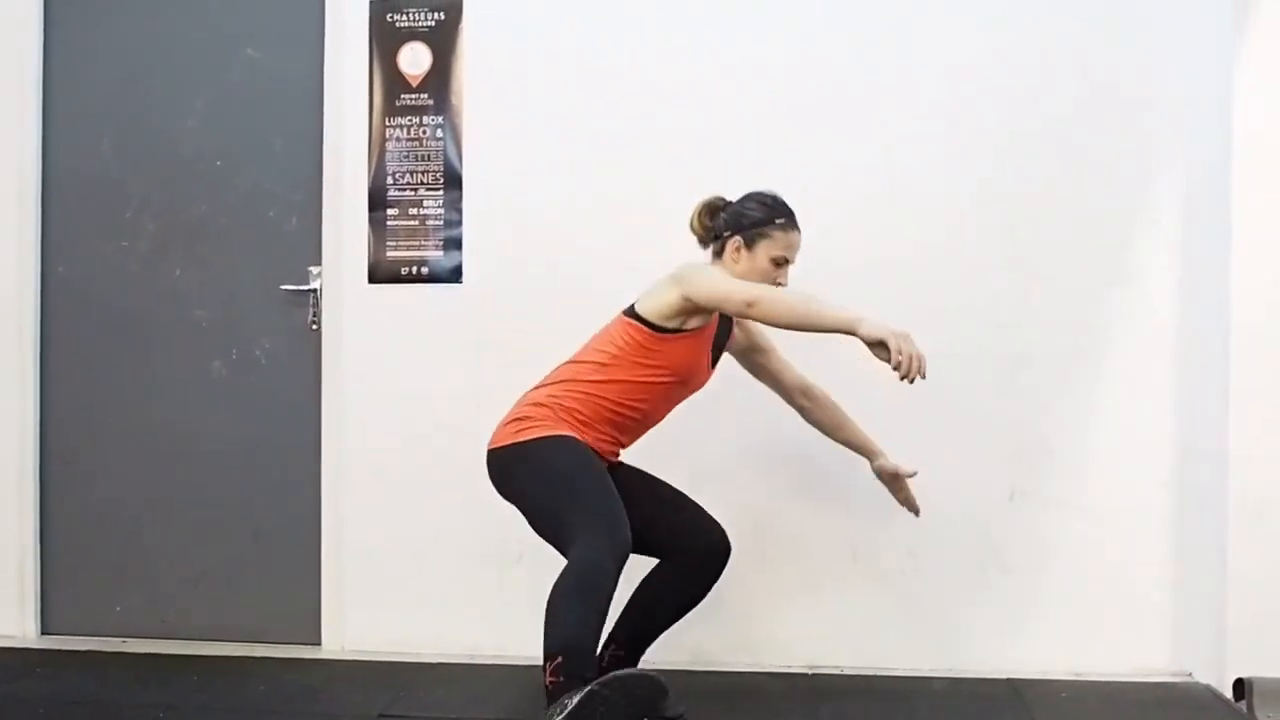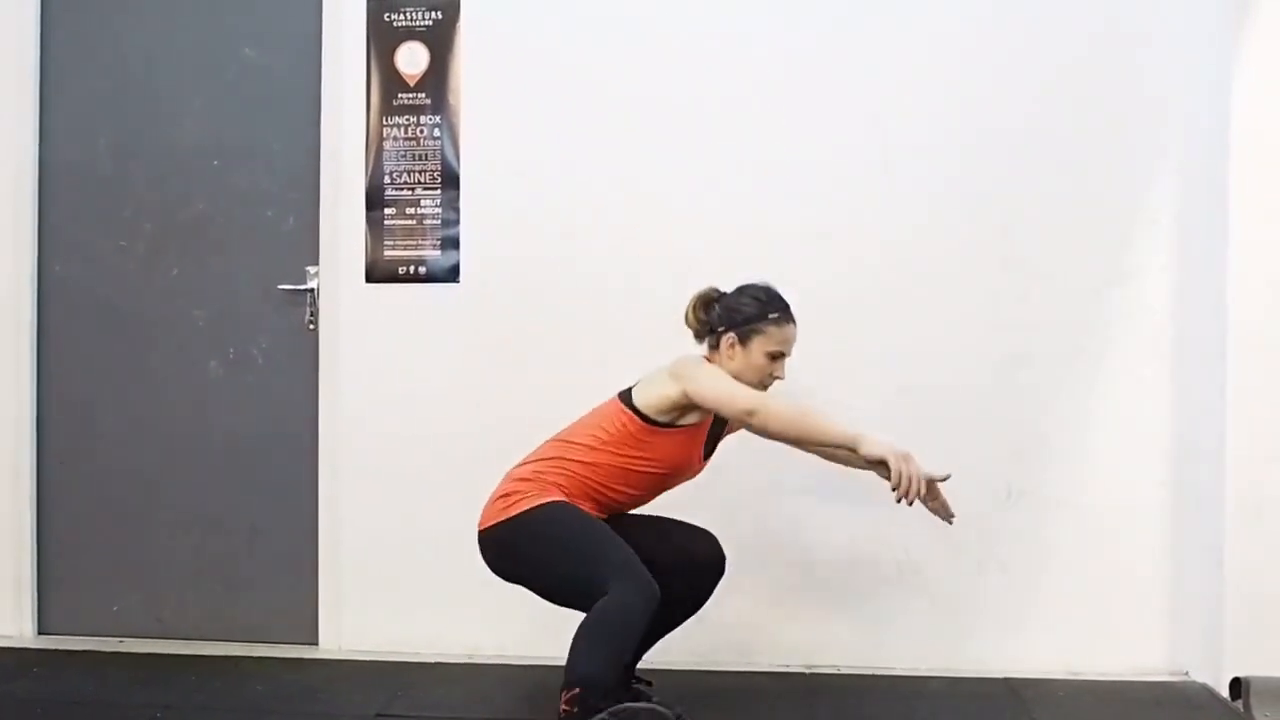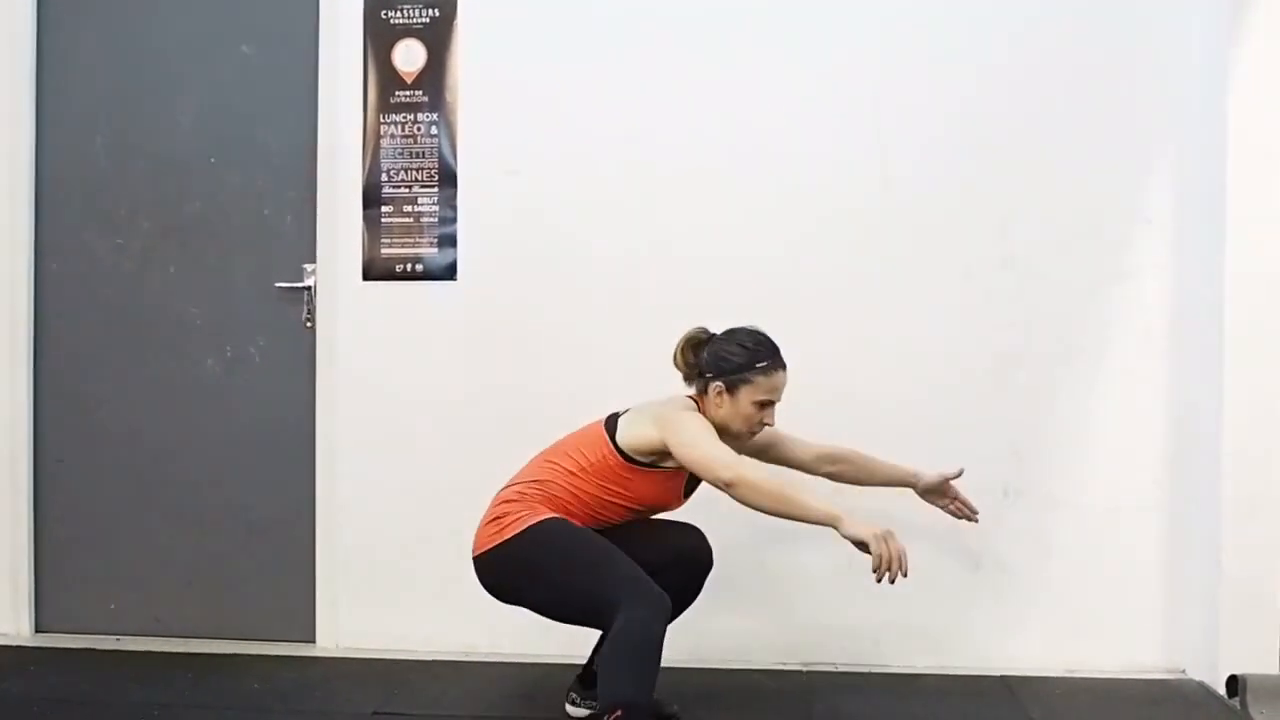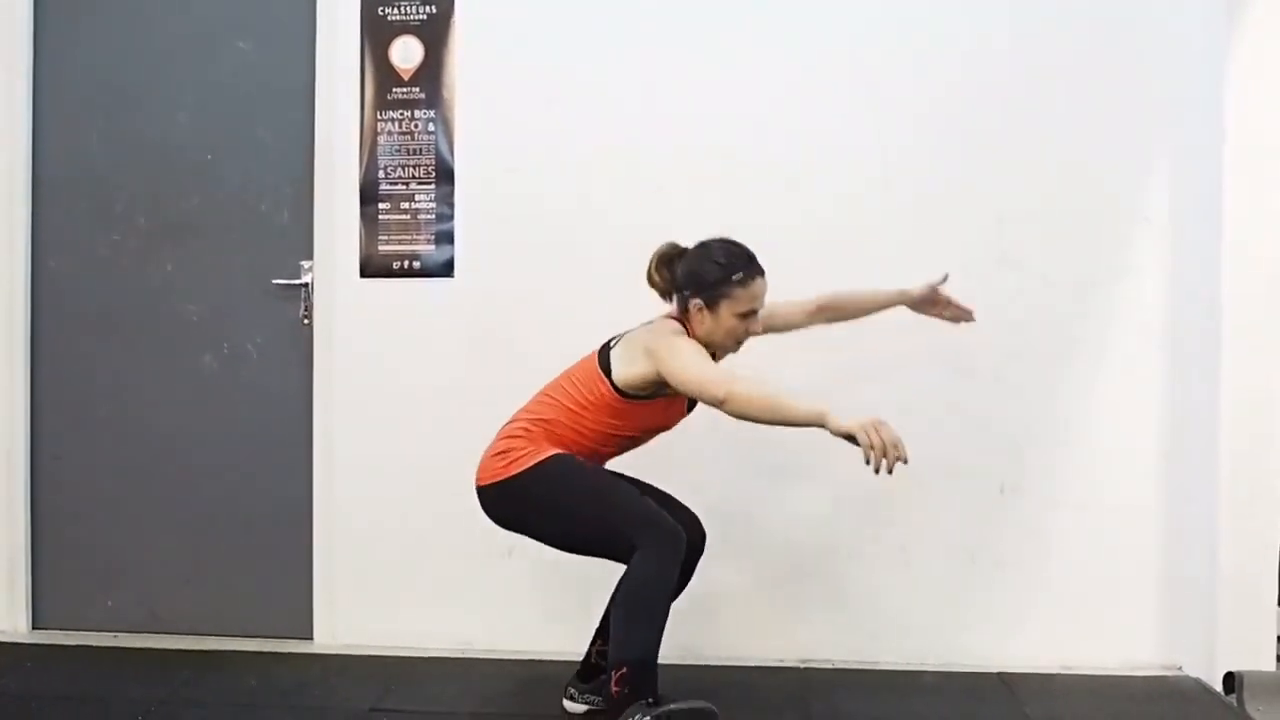
dt=0.3s
person 1, frame 1
left shoulder: (732, 330)
right shoulder: (693, 282)
left elbow: (799, 392)
right elbow: (752, 299)
left wrist: (876, 457)
right wrist: (861, 326)
left hip: (588, 452)
right hip: (536, 438)
left knee: (703, 547)
right knee: (604, 542)
left ankle: (609, 675)
person 1, frame 2
left shoulder: (721, 402)
right shoulder: (693, 374)
left elbow: (811, 433)
right elbow: (757, 412)
left wrist: (901, 466)
right wrist: (867, 445)
left hip: (573, 517)
right hip: (522, 513)
left knee: (699, 559)
right knee: (633, 589)
left ankle: (608, 677)
person 1, frame 3
left shoulder: (720, 430)
right shoulder: (677, 420)
left elbow: (821, 458)
right elbow: (737, 481)
left wrist: (916, 481)
right wrist: (843, 521)
left hip: (563, 531)
right hip: (513, 534)
left knee: (686, 554)
right knee: (642, 605)
person 1, frame 4
left shoulder: (700, 332)
right shoulder: (668, 344)
left elbow: (812, 311)
right elbow: (729, 395)
left wrist: (907, 298)
right wrist: (831, 419)
left hip: (561, 462)
right hip: (518, 469)
left knee: (681, 539)
right knee: (659, 540)
left ankle: (597, 679)
